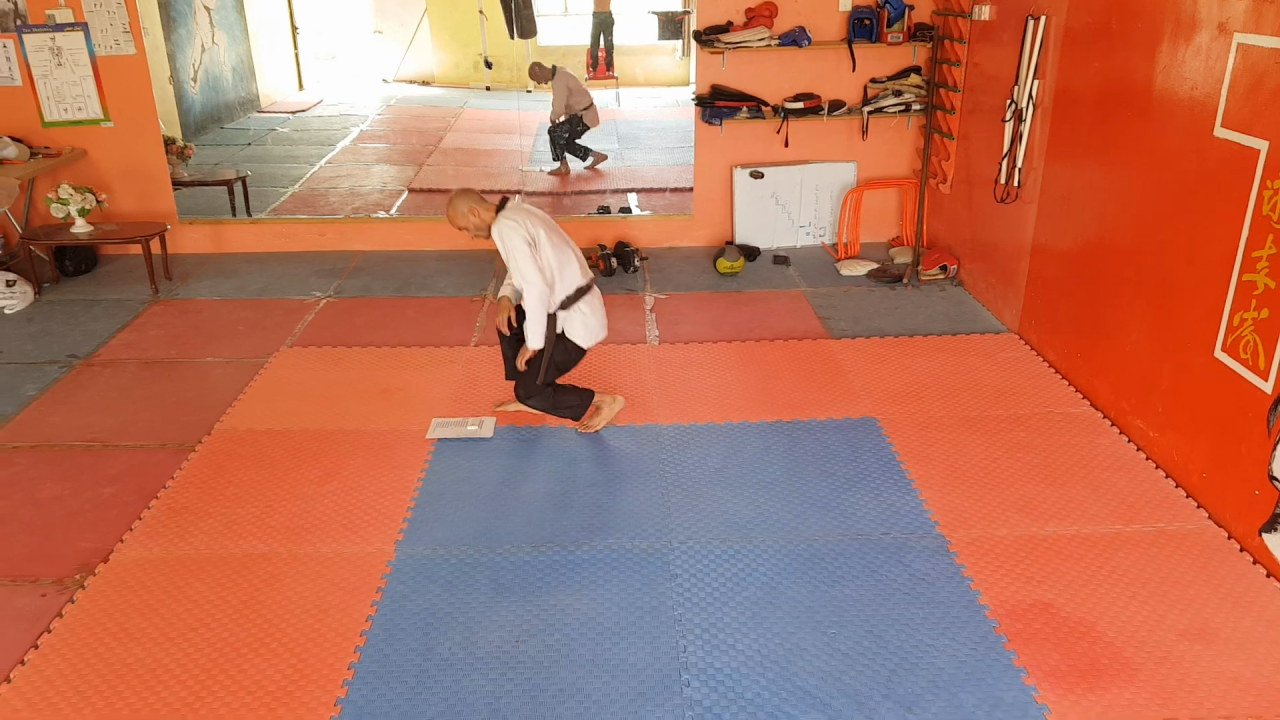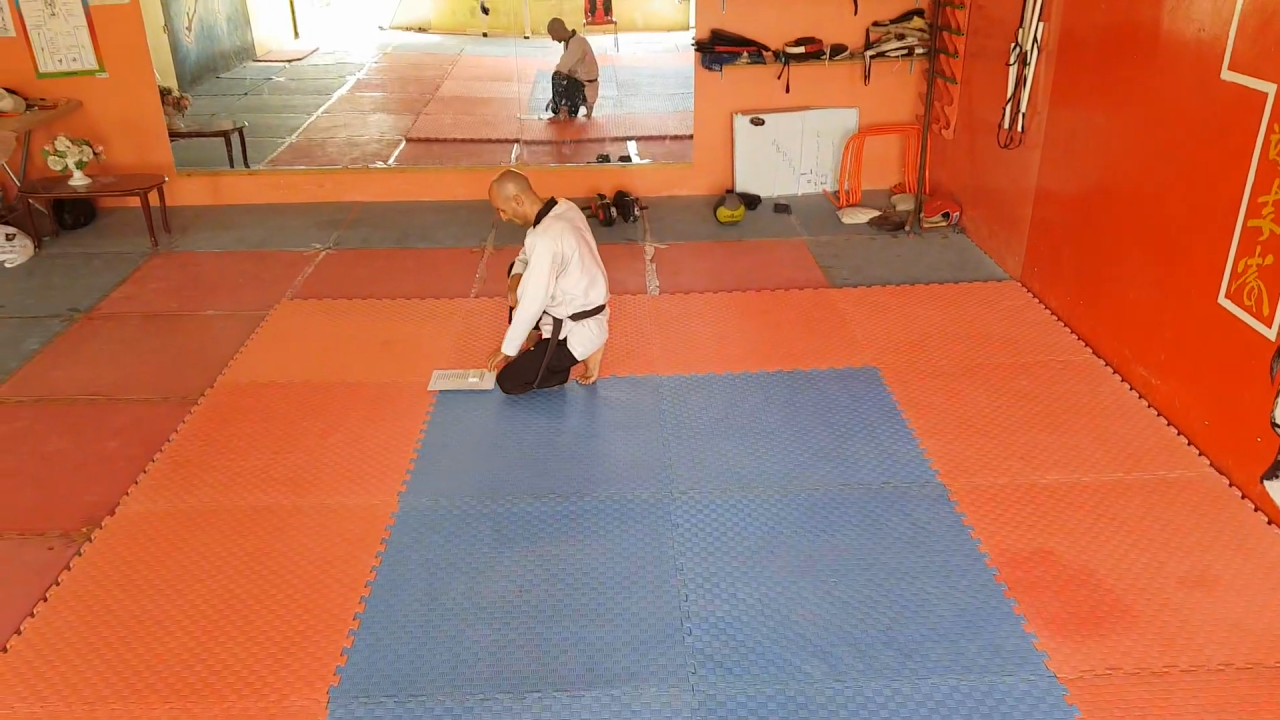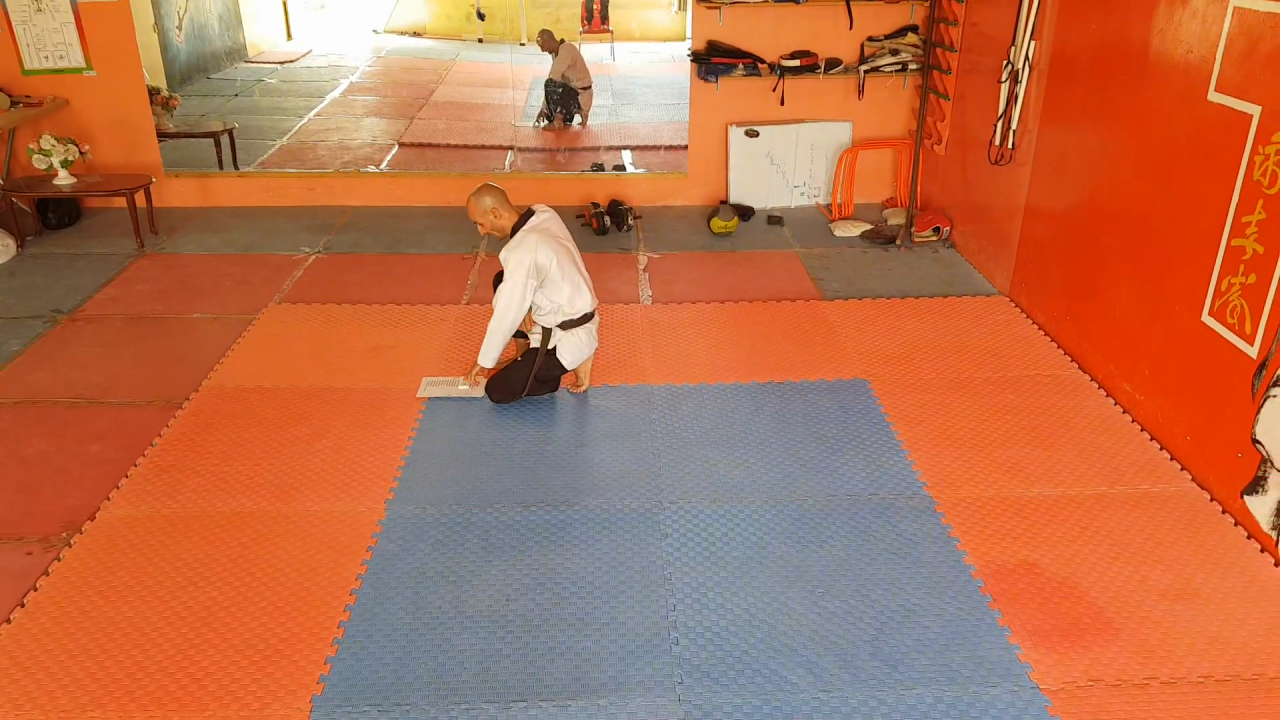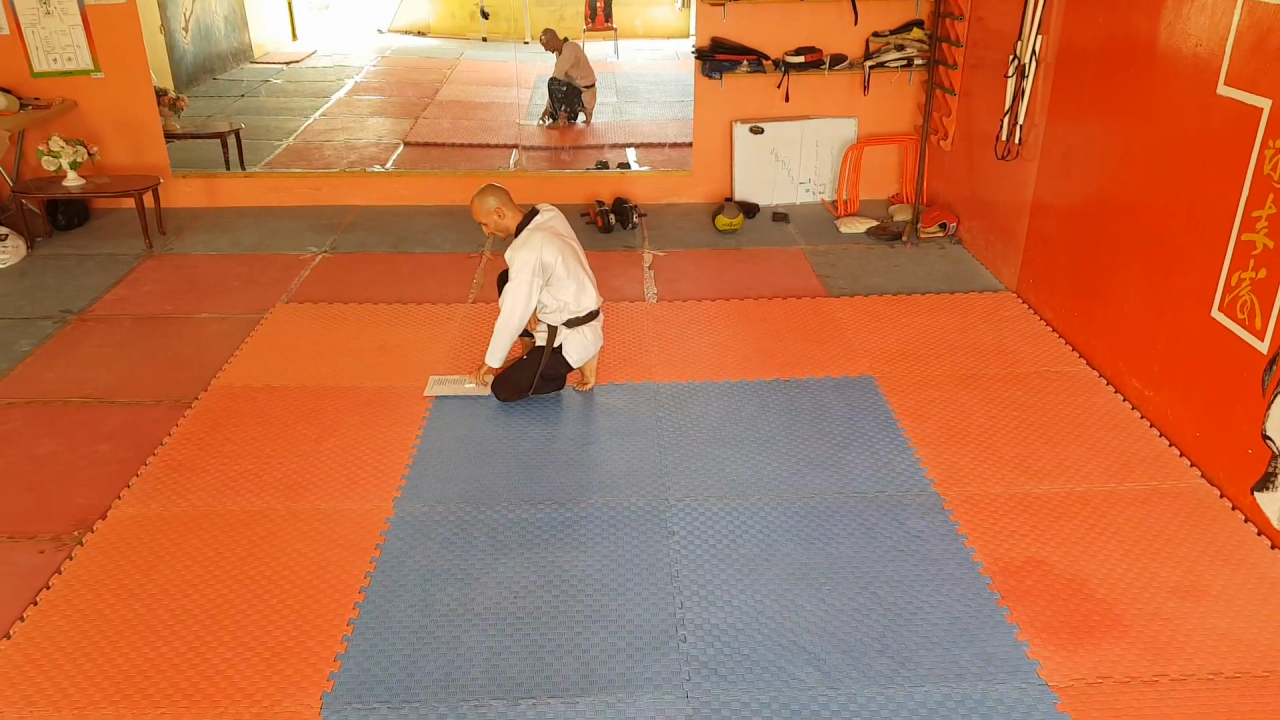
dt=0.7s
person 1, frame 1
left shoulder: (505, 227)
right shoulder: (517, 214)
left elbow: (535, 287)
left wrist: (533, 342)
right wrist: (506, 296)
left hip: (576, 320)
right hip: (573, 305)
left knee: (529, 389)
right knee: (508, 322)
left ankle: (602, 402)
right ankle: (532, 400)
person 1, frame 2
left shoulder: (546, 238)
right shoulder: (564, 208)
left elbow: (531, 304)
left wrist: (507, 349)
right wrist: (516, 276)
left hip: (578, 331)
right hip: (585, 309)
left knee: (508, 381)
right knee: (520, 276)
left ankle: (584, 352)
right ankle: (535, 346)
person 1, frame 3
left shoulder: (522, 252)
right shoulder: (544, 214)
left elbow: (505, 316)
left wrist: (484, 361)
right wrist: (523, 304)
left hip: (569, 338)
right hip: (576, 312)
left knee: (497, 391)
right knee: (503, 281)
left ankle: (574, 360)
right ankle: (524, 355)
person 1, frame 4
left shoulder: (527, 251)
right shoulder: (548, 213)
left elbow: (512, 316)
left wrist: (491, 361)
right wrist: (529, 306)
left hip: (573, 337)
right hip: (578, 310)
left knee: (503, 389)
right knee: (507, 281)
left ankle: (578, 358)
right ankle: (530, 354)
